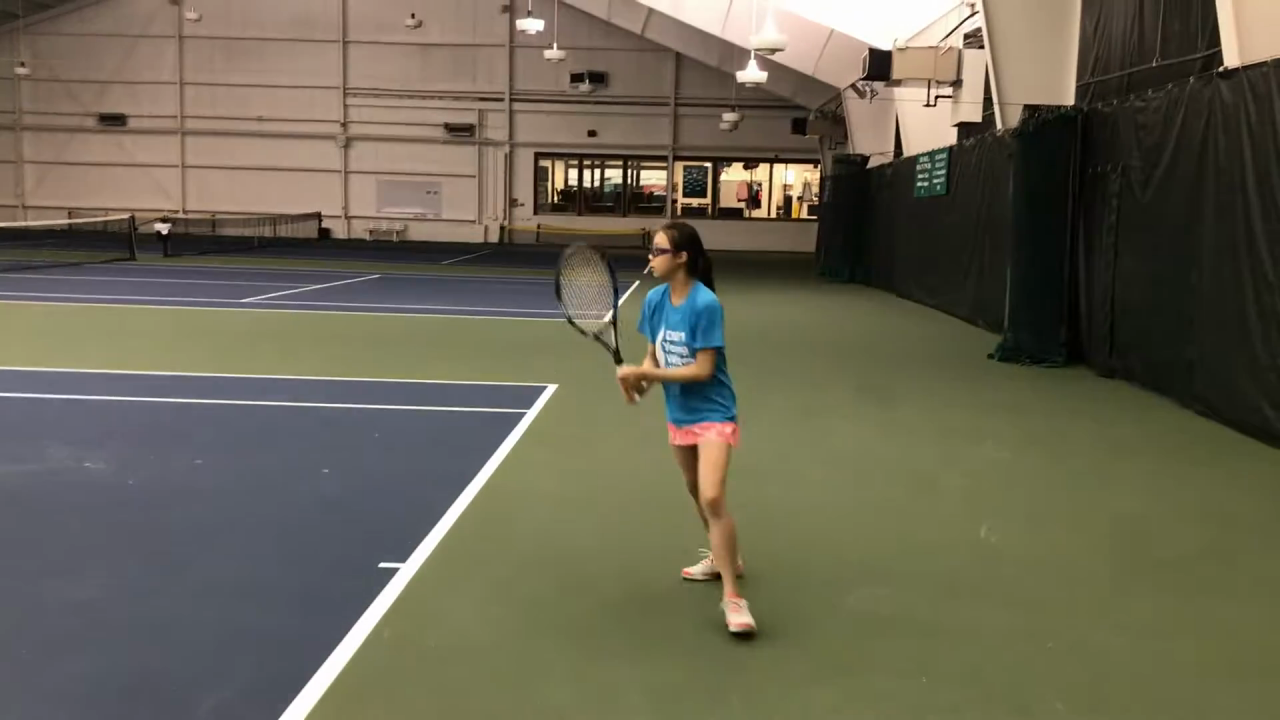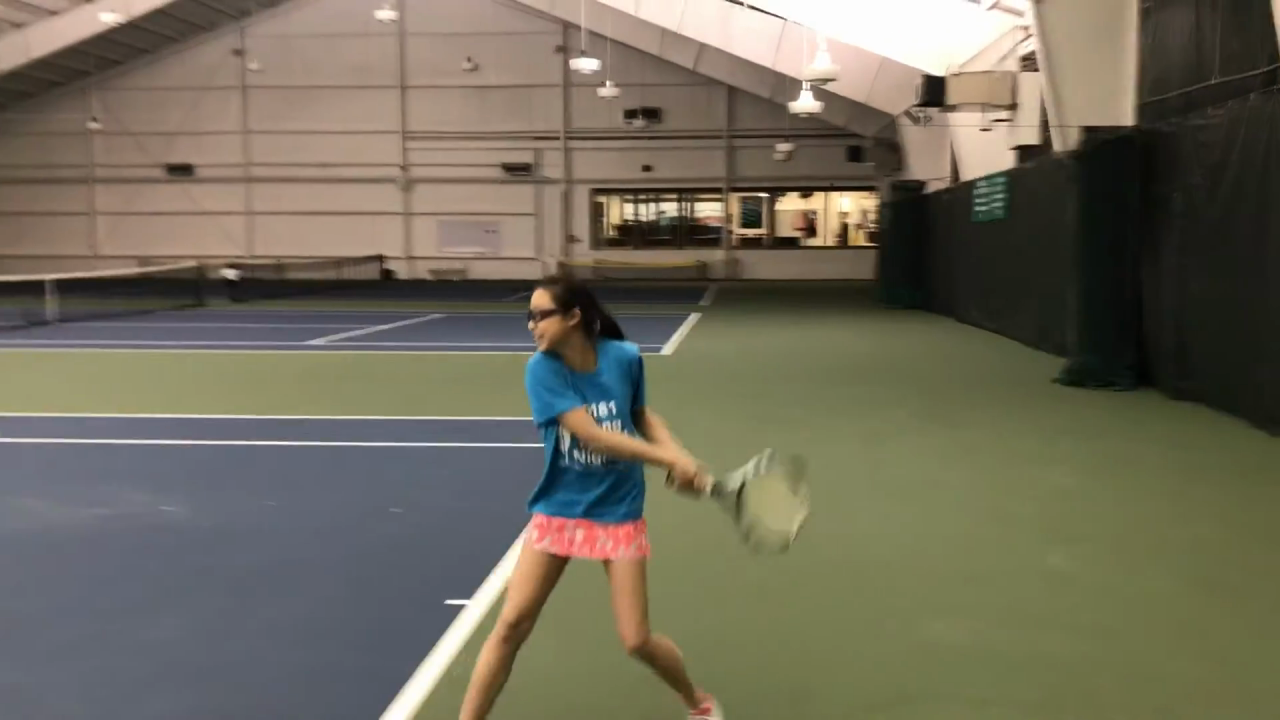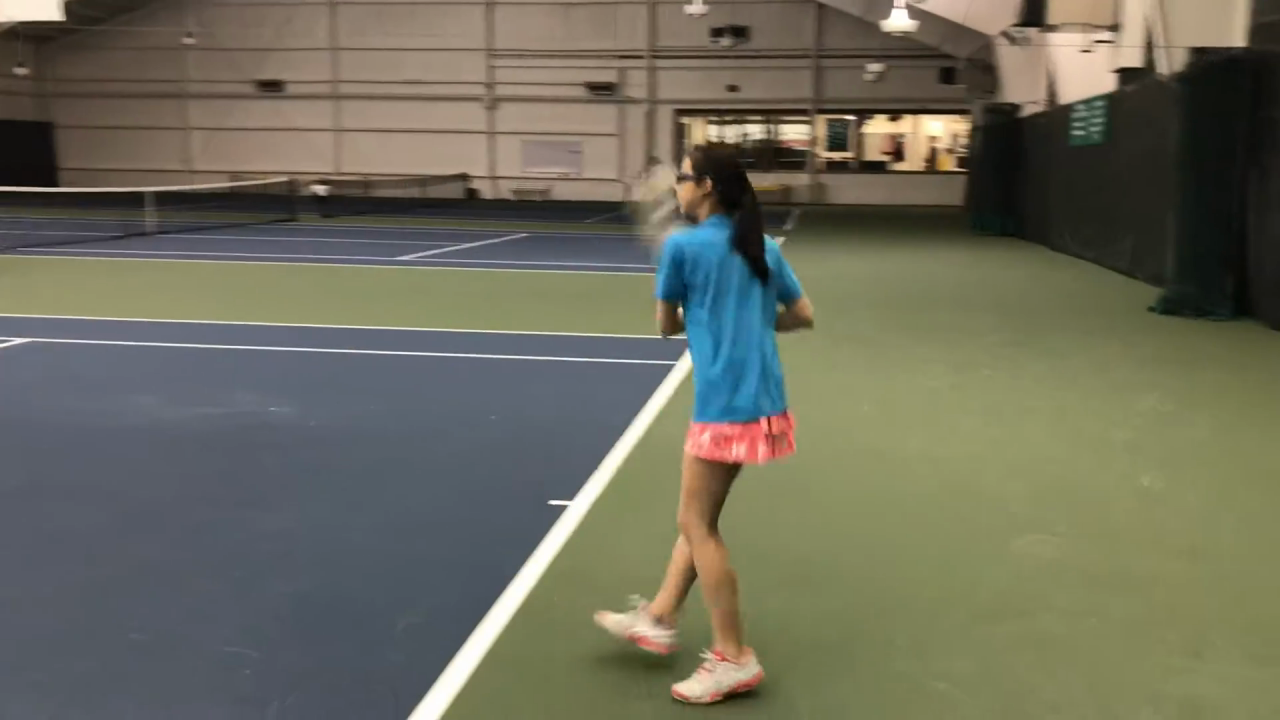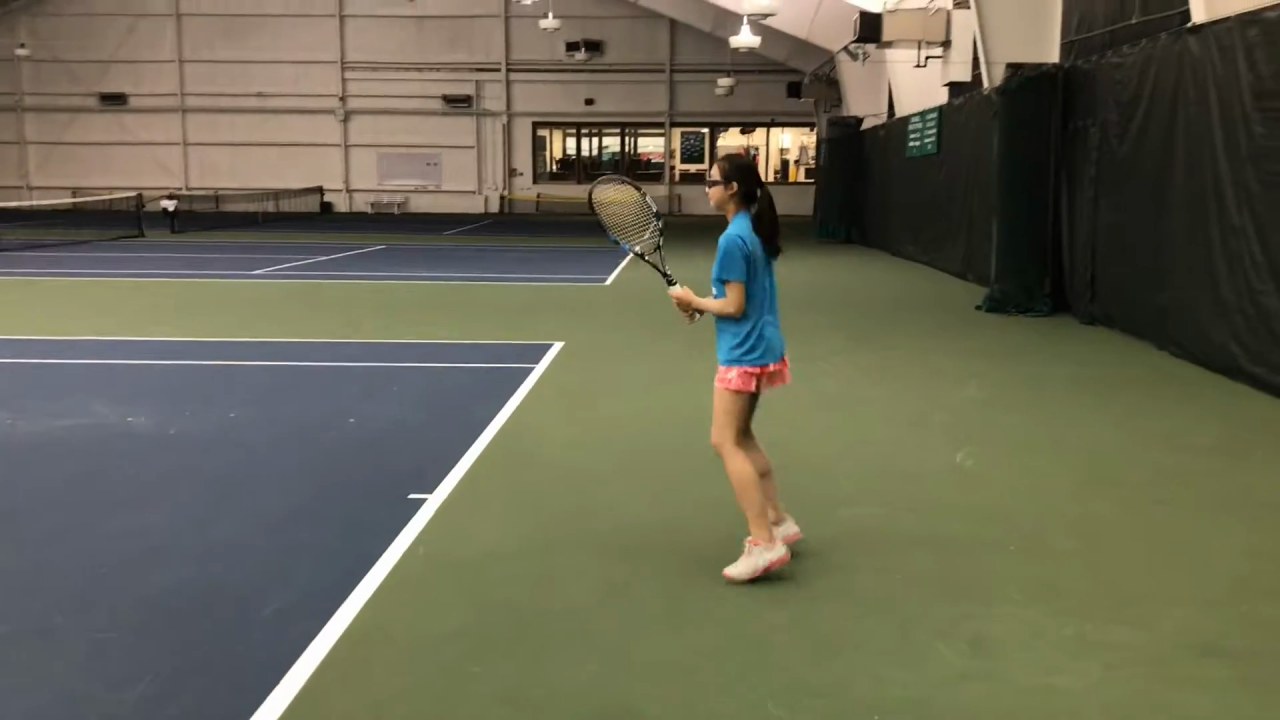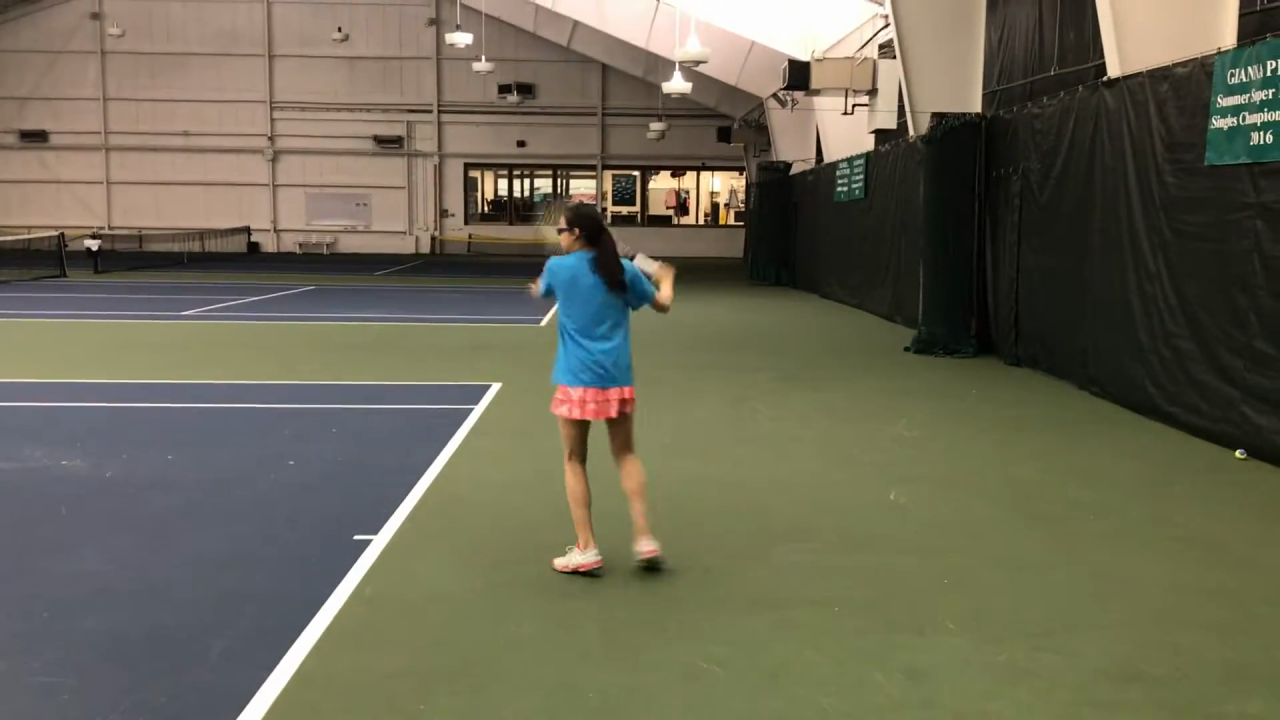
dt=1s
person 1, frame 1
left shoulder: (705, 304)
right shoulder: (654, 300)
left elbow: (703, 370)
right elbow: (654, 356)
left wrist: (647, 375)
right wrist: (637, 376)
left hip: (713, 413)
right hip: (679, 414)
left knee: (712, 498)
right knee: (697, 492)
left ankle: (733, 598)
right ankle: (725, 558)
person 1, frame 2
left shoulder: (625, 359)
right shoulder: (541, 372)
right elbow: (590, 435)
left wrist: (678, 454)
right wrist: (667, 459)
left hip: (618, 517)
right hip: (557, 514)
left knee: (636, 639)
right knee: (511, 625)
person 1, frame 3
left shoulder: (683, 247)
right shoulder: (765, 248)
left elbow: (667, 323)
right elbow: (803, 317)
left hip: (724, 410)
right hip: (763, 403)
left knee: (697, 523)
right knee: (699, 514)
left ankle: (733, 658)
right ankle: (659, 619)
person 1, frame 4
left shoulder: (732, 239)
right shoulder: (756, 231)
left elbow: (734, 307)
left wrist: (693, 300)
right wrist: (701, 301)
left hip: (743, 354)
right hip: (761, 349)
left knee: (724, 443)
right knee: (741, 436)
left ankle: (766, 543)
right ankle: (780, 523)
person 1, frame 5
left shoulder: (557, 267)
right shoulder: (623, 269)
left elbow: (542, 288)
right elbow: (663, 305)
left wrist: (540, 289)
right wrist: (665, 278)
left hip: (575, 382)
right hip: (616, 379)
left knee: (574, 461)
right knee: (625, 455)
left ankle: (585, 549)
right ankle: (644, 537)
